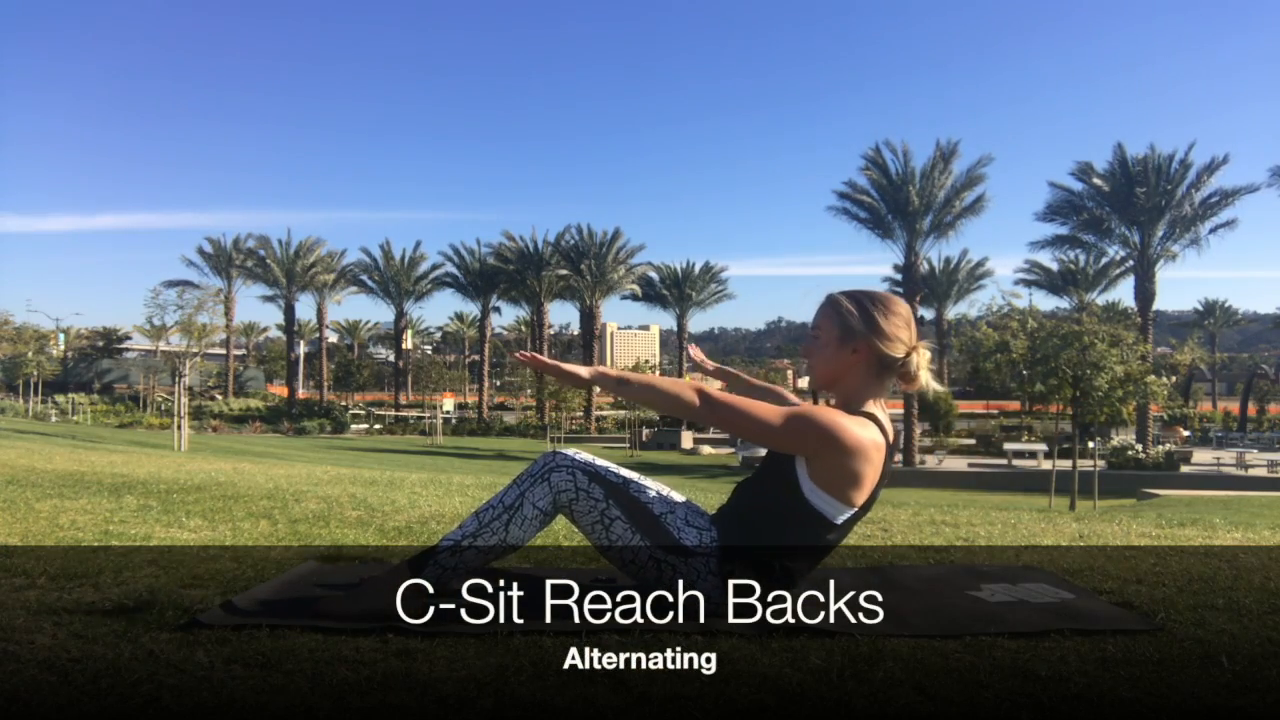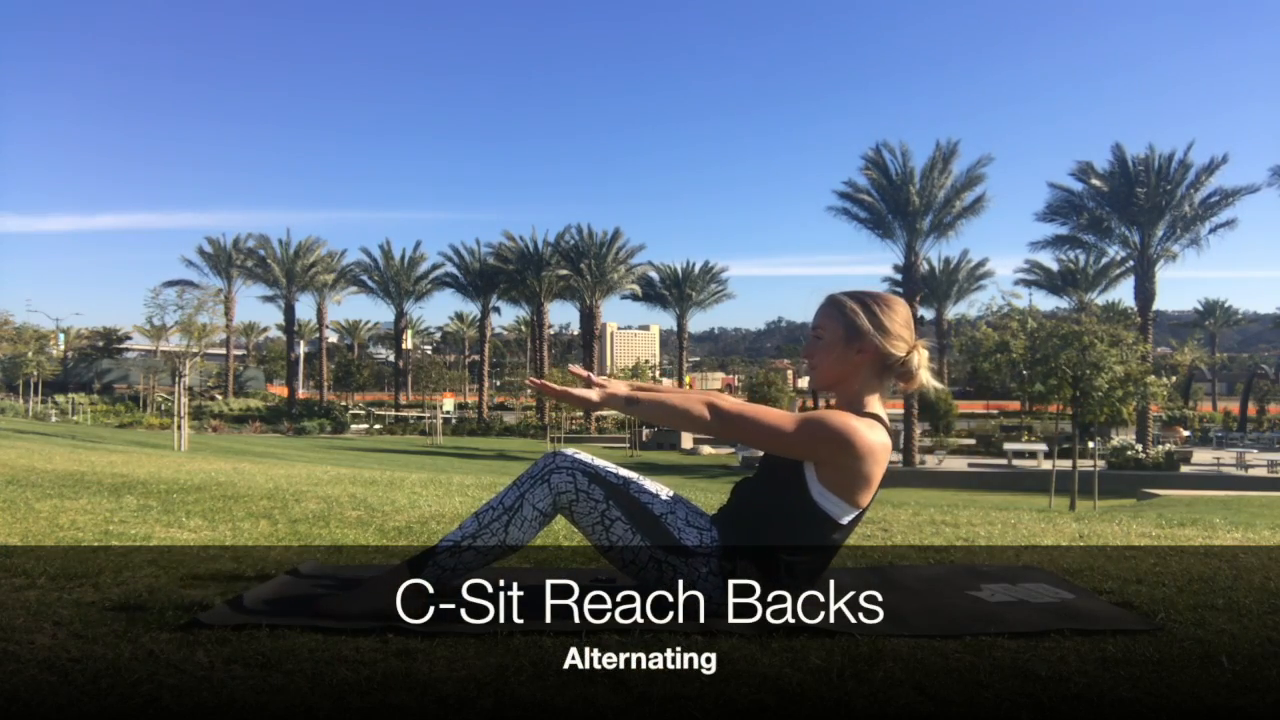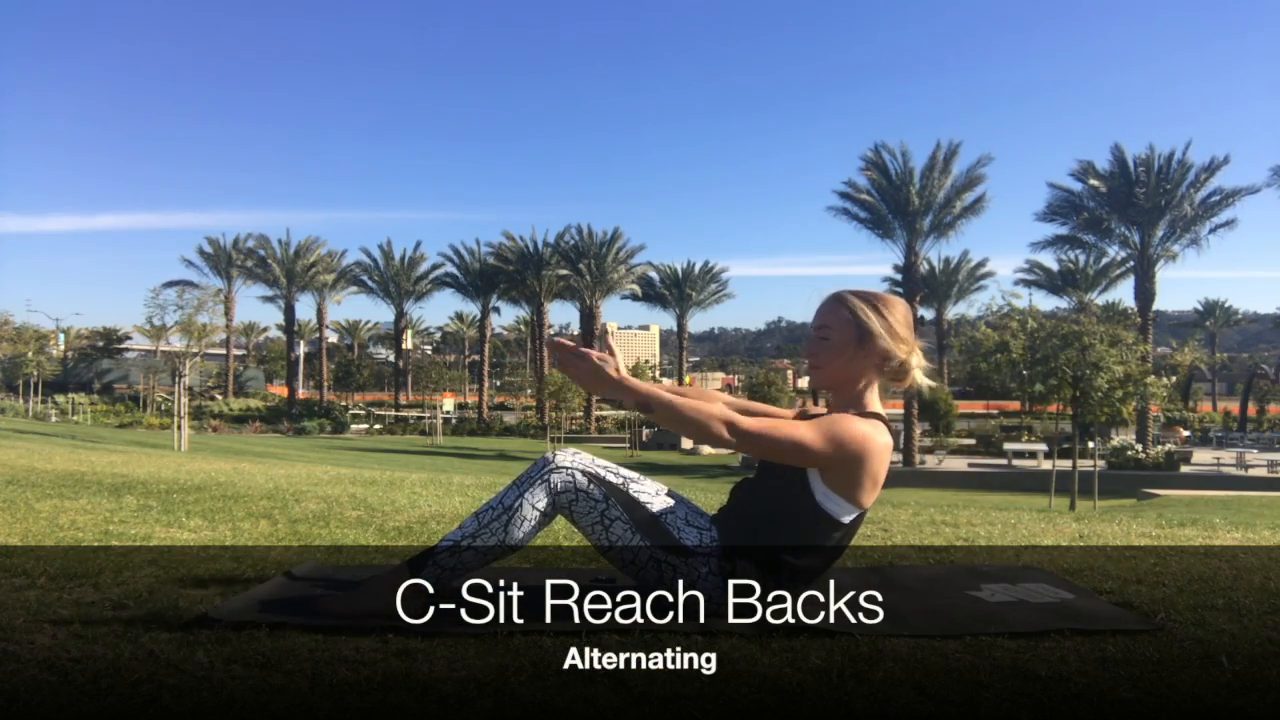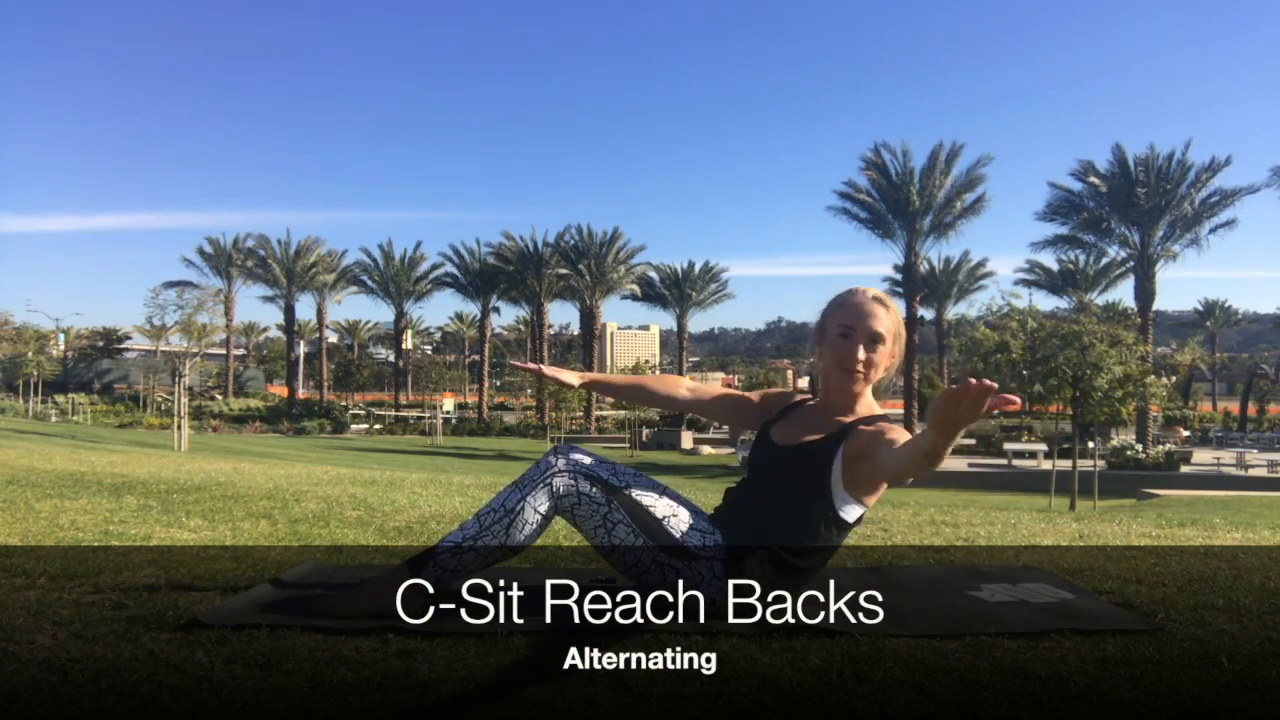
dt=0.3s
person 1, frame 1
left shoulder: (840, 434)
right shoulder: (864, 423)
left elbow: (706, 408)
right elbow: (787, 402)
left wrist: (595, 376)
right wrist: (719, 367)
left hip: (715, 576)
right hip: (723, 553)
left knee: (560, 473)
right knee: (564, 471)
left ankle: (410, 581)
right ankle: (423, 571)
person 1, frame 2
left shoulder: (850, 435)
right shoulder: (844, 424)
left elbow: (714, 417)
right elbow: (730, 407)
left wrist: (605, 399)
right wrist: (625, 389)
left hip: (719, 579)
right hip: (722, 555)
left knee: (562, 475)
right knee: (565, 469)
left ankle: (409, 582)
right ankle: (418, 573)
person 1, frame 3
left shoulder: (857, 437)
right shoulder: (835, 420)
left elbow: (727, 430)
right elbow: (725, 402)
left wrist: (622, 387)
right wrist: (625, 382)
left hip: (722, 581)
right hip: (720, 550)
left knee: (562, 473)
right knee: (564, 470)
left ankle: (411, 581)
right ankle: (423, 573)
person 1, frame 4
left shoulder: (881, 436)
right shoulder: (789, 408)
left elbow: (915, 457)
right elbow: (684, 391)
left wrist: (947, 425)
right wrist: (584, 377)
left hip: (745, 585)
right hip: (716, 553)
left knee: (567, 474)
right knee: (574, 464)
left ankle: (414, 584)
right ankle: (429, 574)
